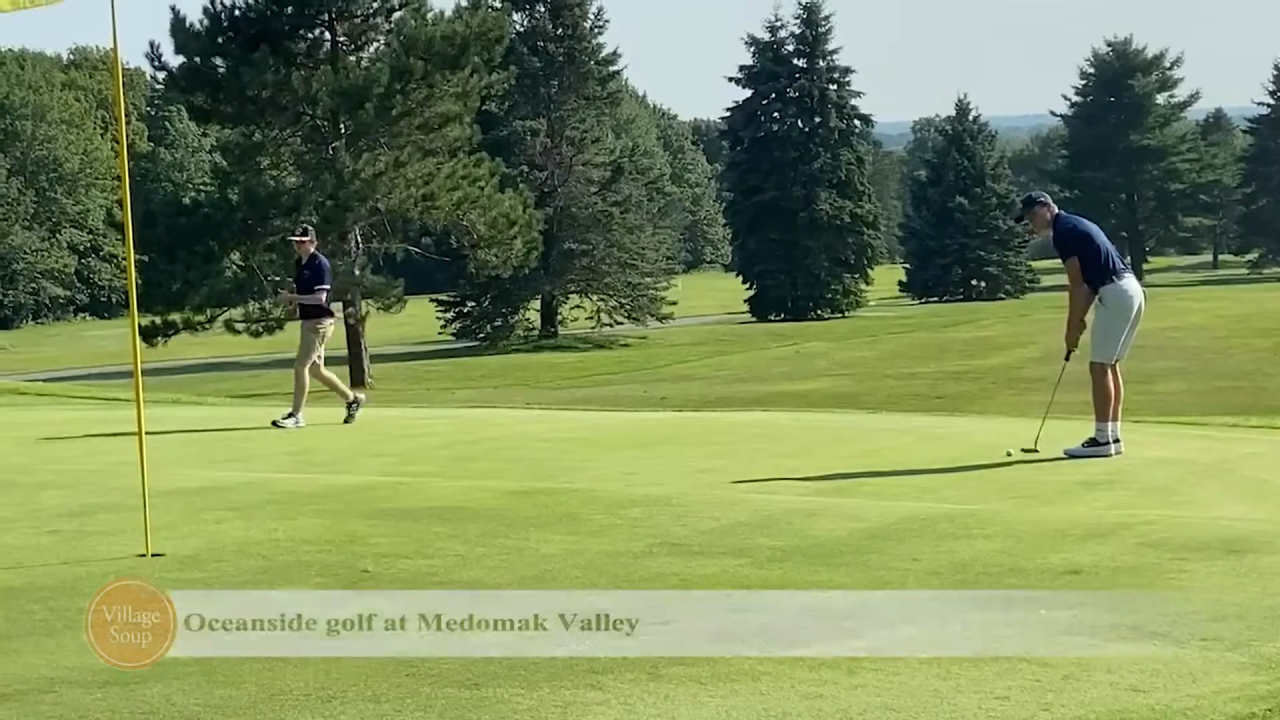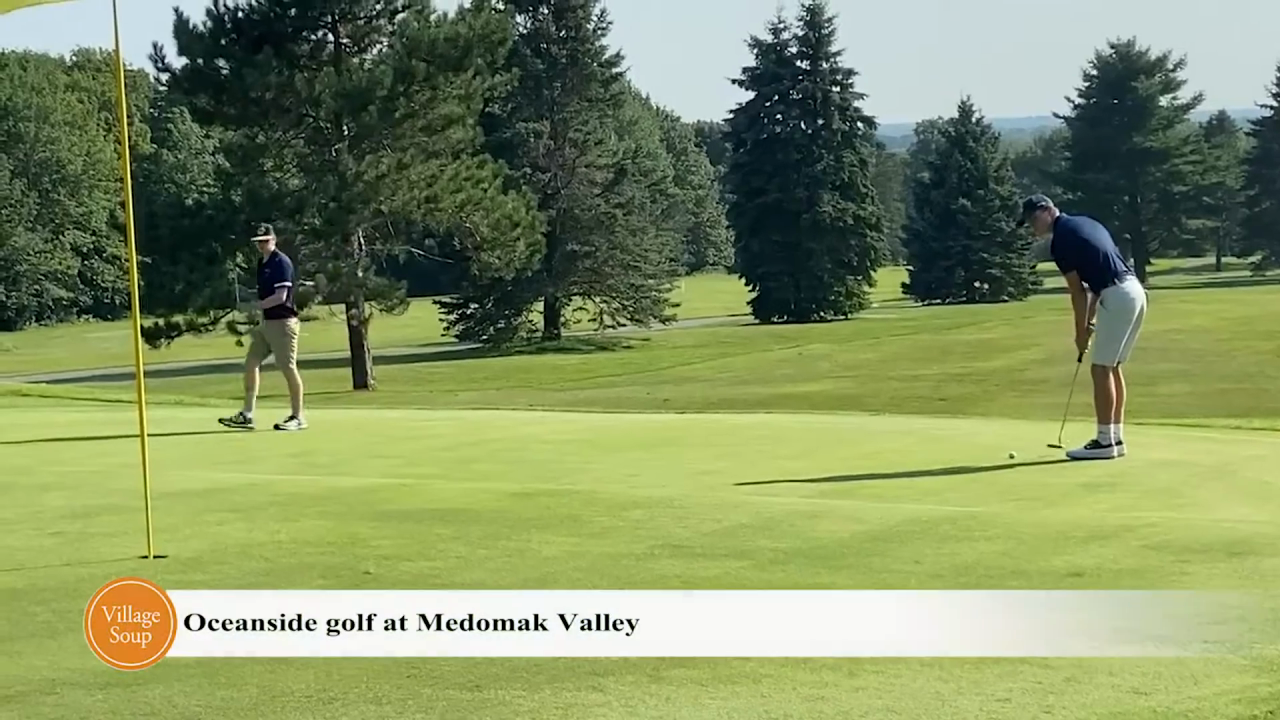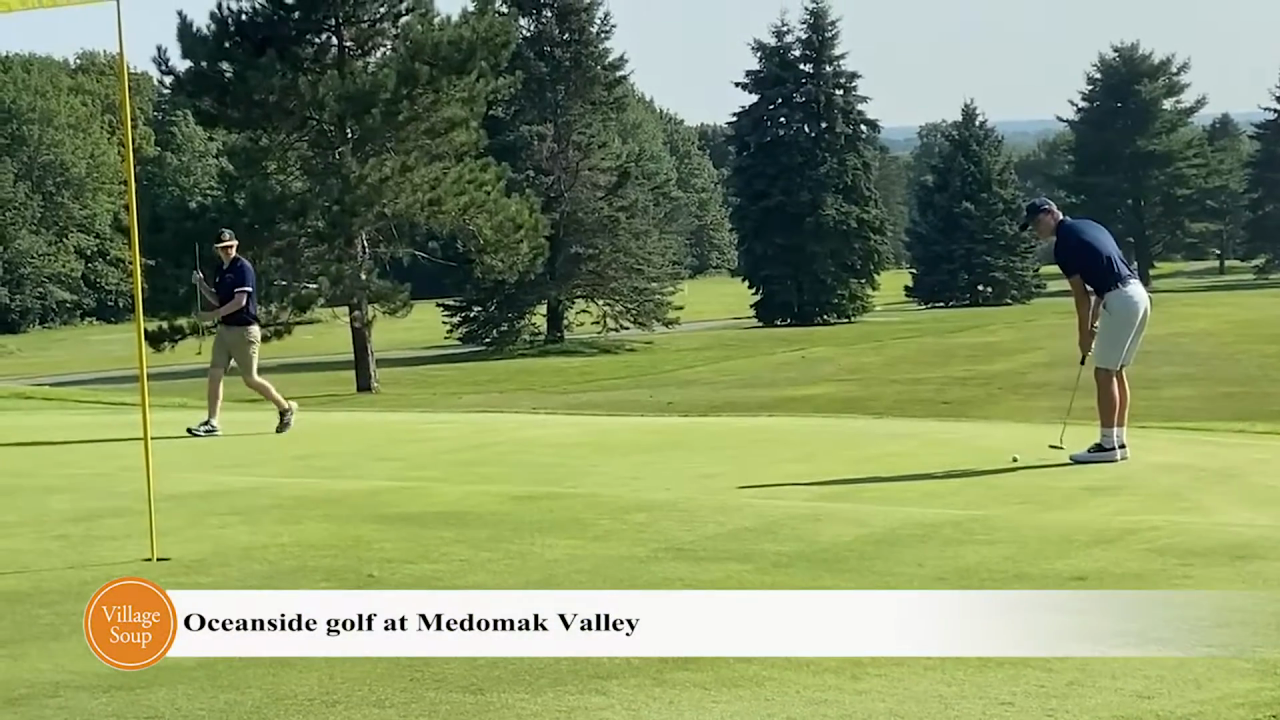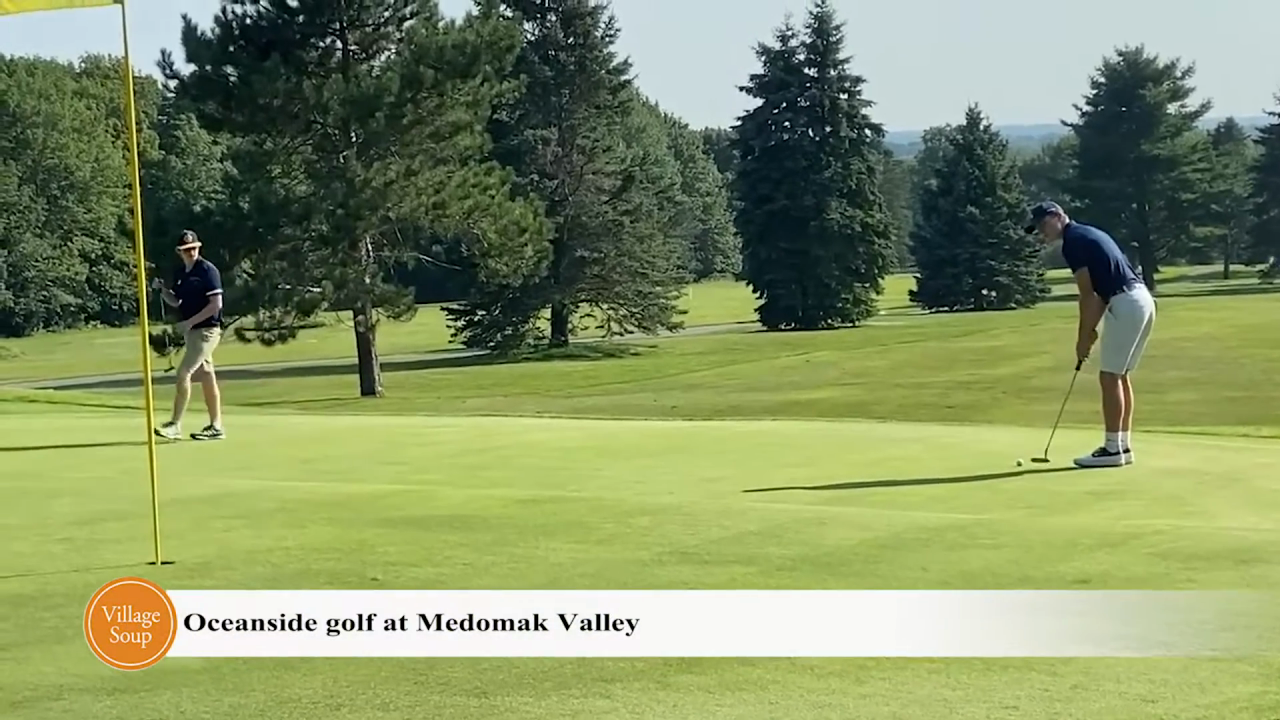
dt=0.3s
person 1, frame 1
left shoulder: (1063, 232)
right shoulder: (1076, 224)
left elbow: (1077, 284)
left wrist: (1072, 327)
right wrist: (1079, 319)
left hip: (1116, 294)
right hip: (1130, 290)
left knee: (1100, 367)
right knee: (1110, 365)
left ankle: (1102, 439)
right ankle: (1112, 436)
person 1, frame 2
left shoulder: (1061, 239)
right shoulder: (1083, 223)
left elbow: (1077, 291)
left wrist: (1081, 332)
right wrist: (1090, 320)
left hip: (1117, 297)
right hip: (1133, 292)
left knee: (1101, 369)
right knee: (1112, 367)
left ankle: (1105, 441)
right ankle: (1115, 438)
person 1, frame 3
left shoulder: (1064, 243)
right shoulder: (1087, 226)
left elbow: (1081, 295)
left wrist: (1084, 334)
right wrist: (1094, 322)
left hip: (1121, 301)
right hip: (1136, 295)
left knee: (1104, 372)
right knee: (1116, 371)
left ankle: (1108, 445)
right ankle: (1118, 441)
person 1, frame 4
left shoulder: (1073, 242)
right shoulder: (1088, 234)
left elbow: (1087, 294)
left wrist: (1082, 337)
right wrist: (1092, 330)
left hip: (1126, 305)
right hip: (1141, 300)
left knee: (1110, 377)
right knee: (1120, 375)
left ankle: (1112, 449)
right ankle: (1123, 446)
person 2, frame 1
left shoulder: (320, 264)
right shoulder: (300, 262)
left elbow: (320, 298)
left wrist: (292, 297)
right wrist: (291, 299)
left hip: (319, 323)
right hip: (305, 322)
left knee: (300, 367)
right knee: (315, 369)
left ankle: (295, 415)
right ankle: (353, 398)
person 2, frame 2
left shoulder: (281, 262)
right shoulder: (262, 263)
left elbow: (280, 296)
left hip: (282, 323)
right hip: (267, 323)
left knee: (287, 369)
right knee: (251, 365)
left ankle: (298, 417)
right ankle: (247, 415)
person 2, frame 3
left shoulder: (243, 267)
right shoulder: (220, 269)
left elbow: (240, 302)
left wrist: (211, 316)
right wrist: (201, 285)
left hip: (244, 330)
right hip: (224, 329)
left knee: (250, 378)
right knee: (214, 374)
left ankle: (286, 408)
right ankle: (211, 422)
person 2, frame 4
left shoulder: (208, 270)
right shoulder: (180, 272)
left elbow: (216, 304)
right elbow: (175, 302)
left wrist: (189, 322)
right wrist: (161, 289)
left hip: (206, 332)
right hip: (191, 332)
left knee: (182, 374)
right knee: (206, 379)
left ankle: (175, 424)
right ankle: (215, 426)
